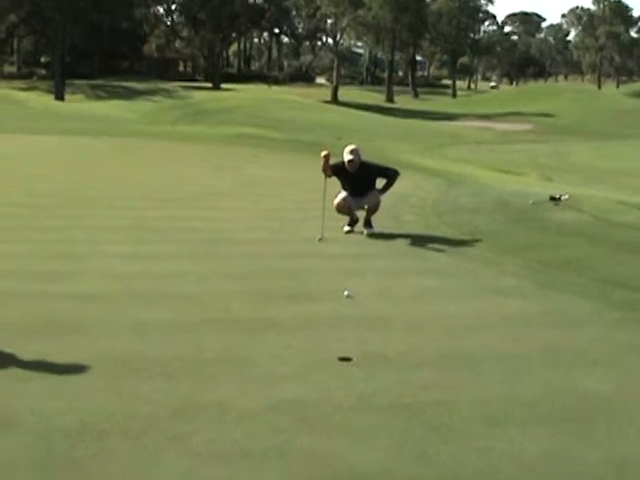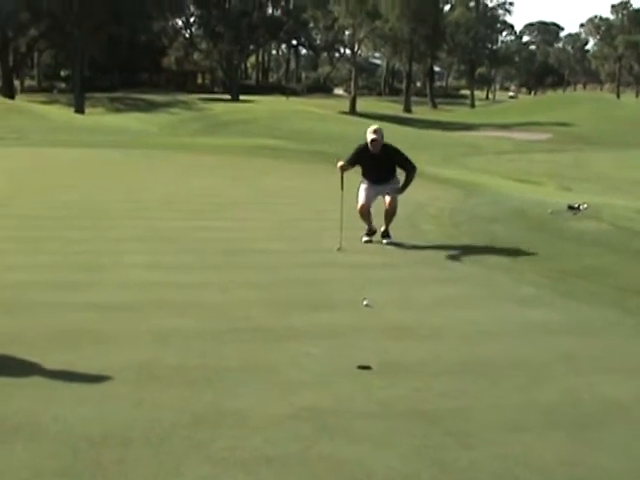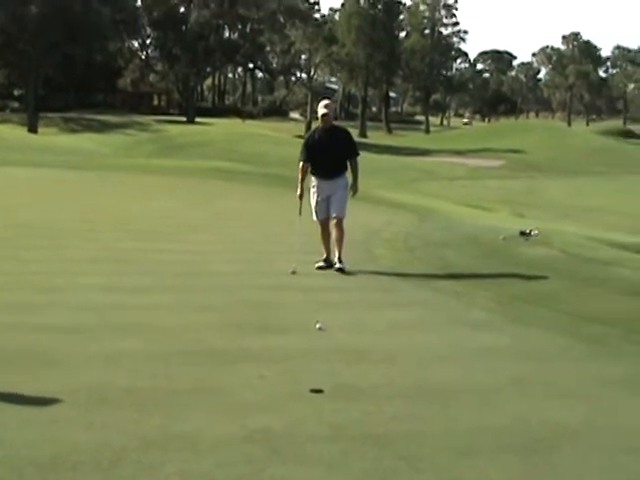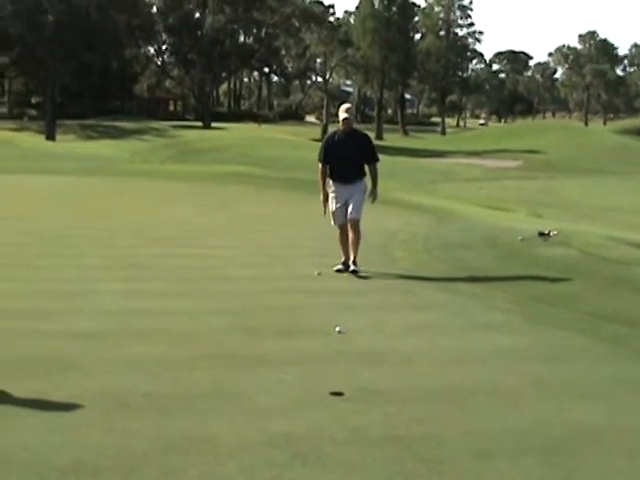
dt=1s
person 1, frame 1
left shoulder: (369, 168)
right shoulder: (340, 167)
left elbow: (394, 173)
right elbow: (326, 172)
left wrist: (382, 191)
right wrist: (325, 161)
left hip: (367, 196)
right hip: (350, 196)
left knee: (375, 200)
right knee: (338, 204)
left ankle: (368, 220)
right ankle: (353, 218)
person 1, frame 2
left shoulder: (392, 151)
right shoulder: (361, 150)
left elbow: (412, 169)
right elbow: (347, 165)
left wrist: (402, 188)
right wrist: (342, 166)
left hip: (389, 183)
right hip: (369, 183)
left knee: (391, 203)
right knee: (362, 207)
left ankle: (385, 230)
right ankle: (370, 228)
person 1, frame 3
left shoulder: (343, 134)
right shoulder: (311, 137)
left elbow: (353, 159)
right elbow: (304, 163)
left wrist: (355, 181)
right wrist: (300, 185)
left hip: (339, 182)
right hip: (318, 182)
left knee: (337, 220)
right knee: (323, 222)
left ankle: (338, 258)
right ankle: (327, 257)
person 1, frame 4
left shoulder: (363, 139)
right shoulder: (330, 139)
left elbow: (372, 164)
right elbow: (323, 166)
left wrist: (374, 186)
right wrist: (323, 190)
left hip: (357, 186)
right hip: (336, 187)
left knee: (354, 222)
right knee: (341, 226)
left ankle: (354, 261)
right ankle: (345, 260)
